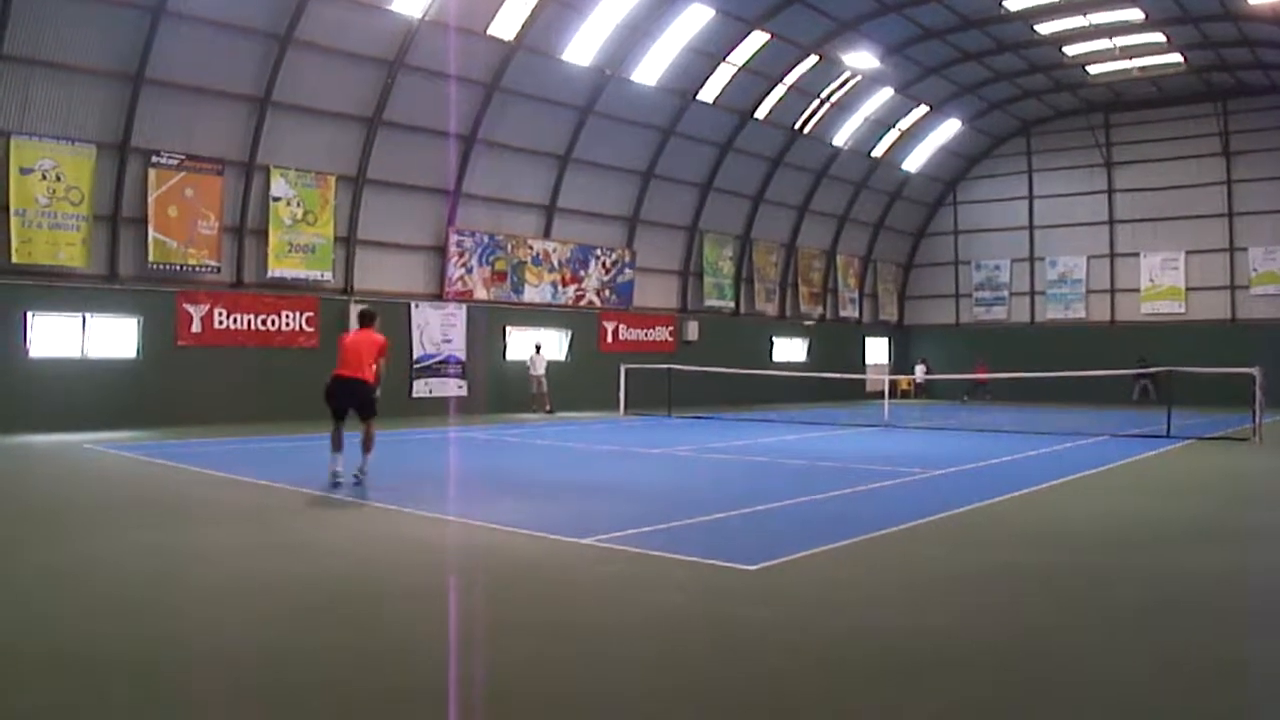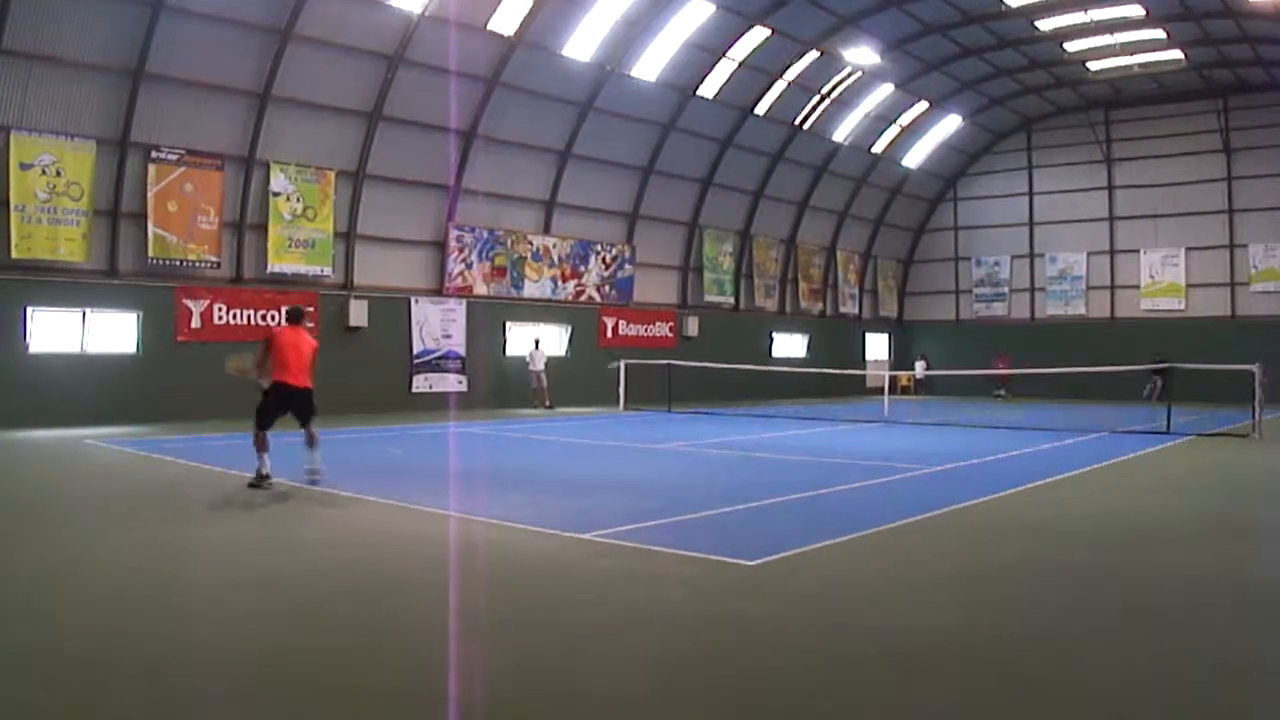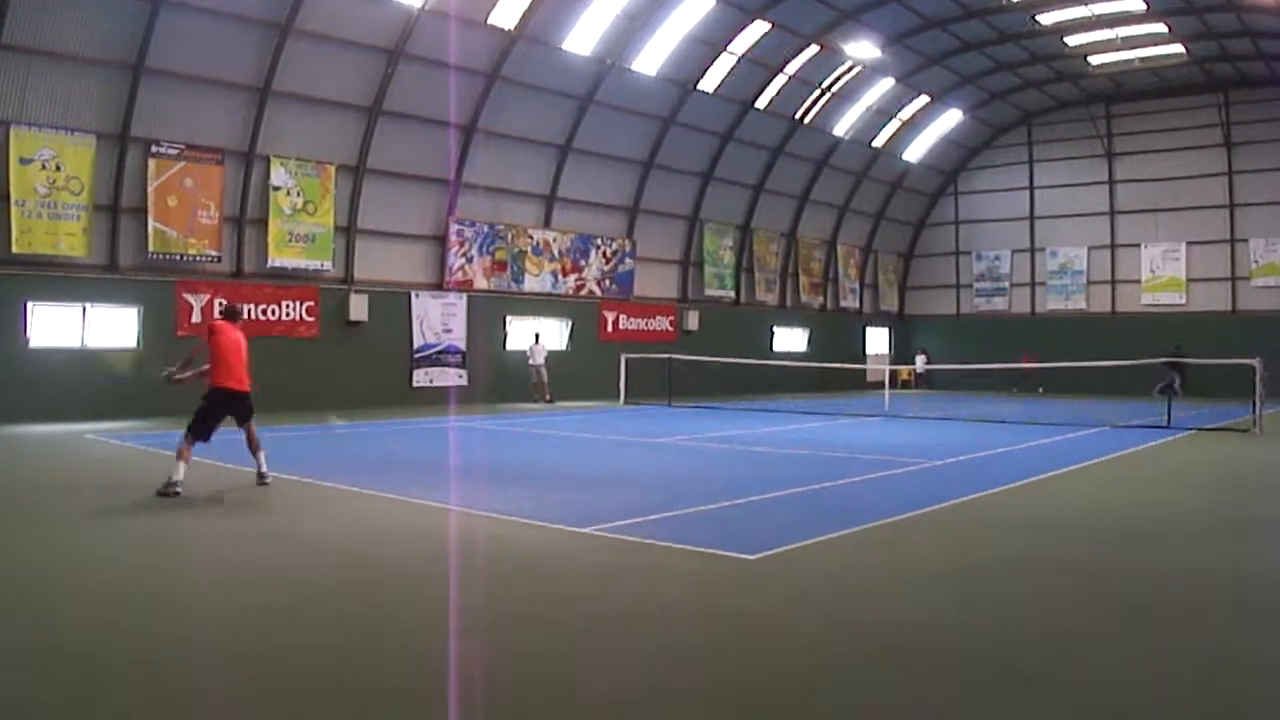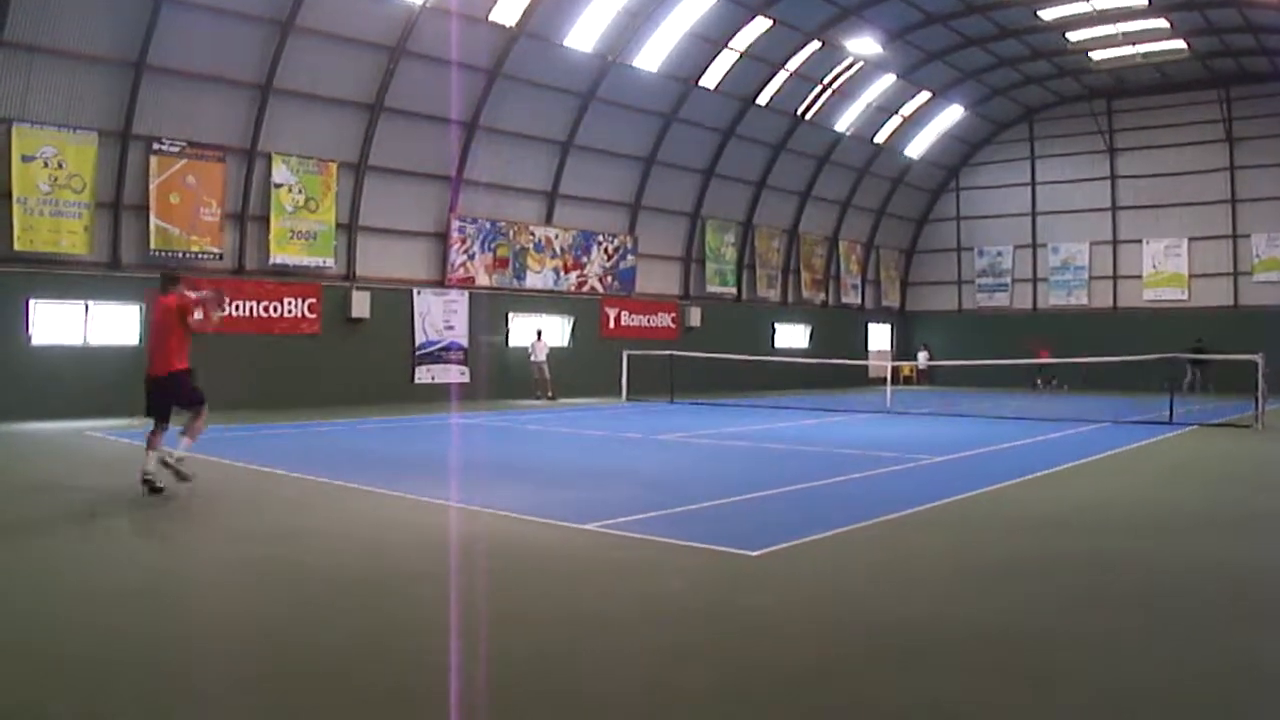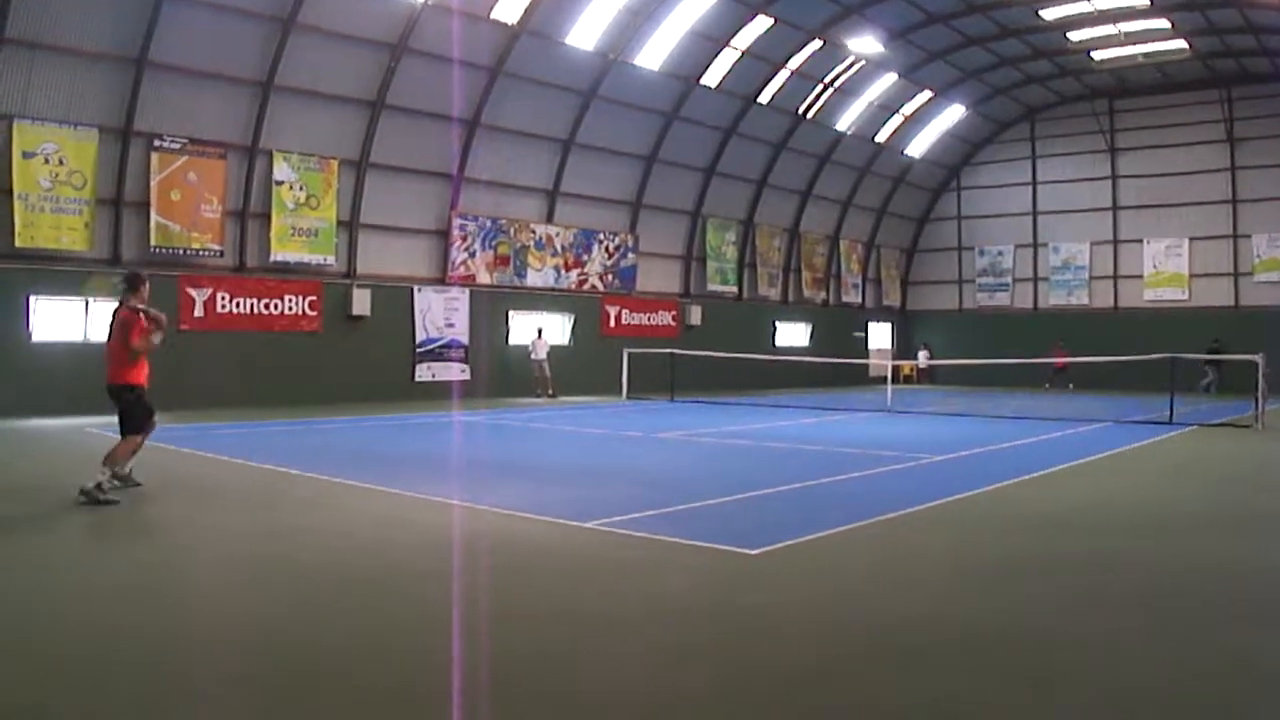
dt=0.3s
person 1, frame 1
left shoulder: (347, 337)
right shoulder: (380, 340)
right elbow: (379, 371)
right wrist: (374, 388)
left hip: (338, 382)
right hip: (363, 385)
left knee: (338, 424)
right knee: (369, 425)
left ankle: (336, 472)
right ankle: (362, 471)
person 1, frame 2
left shoulder: (275, 334)
right shoulder: (311, 342)
left elbow: (261, 362)
left wrist: (258, 377)
left hip: (280, 387)
right hip: (304, 390)
left knee: (260, 428)
right knee: (308, 427)
left ankle: (264, 473)
right ankle: (313, 468)
person 1, frame 3
left shoulder: (216, 327)
right shoulder: (240, 336)
left elbow: (195, 353)
left wrist: (176, 372)
right wrist: (184, 377)
left hip: (225, 391)
right hip: (242, 393)
left knee: (189, 438)
right knee: (248, 426)
left ankle: (175, 481)
right ankle: (262, 472)
person 1, frame 4
left shoulder: (157, 303)
right shoulder: (181, 302)
right elbow: (196, 328)
right wrist: (210, 314)
left hip: (155, 374)
right hip: (176, 372)
left knee: (160, 426)
right knee: (200, 412)
left ankle: (150, 473)
right ankle: (175, 456)
person 1, frame 5
left shoulder: (132, 311)
right shoulder: (129, 314)
left elbow: (160, 322)
right elbow: (146, 347)
left wrist: (150, 314)
right wrist: (154, 338)
left hip: (130, 383)
right hip: (126, 385)
left knee: (147, 424)
right knee: (133, 438)
left ankle: (123, 472)
right ankle: (94, 486)
